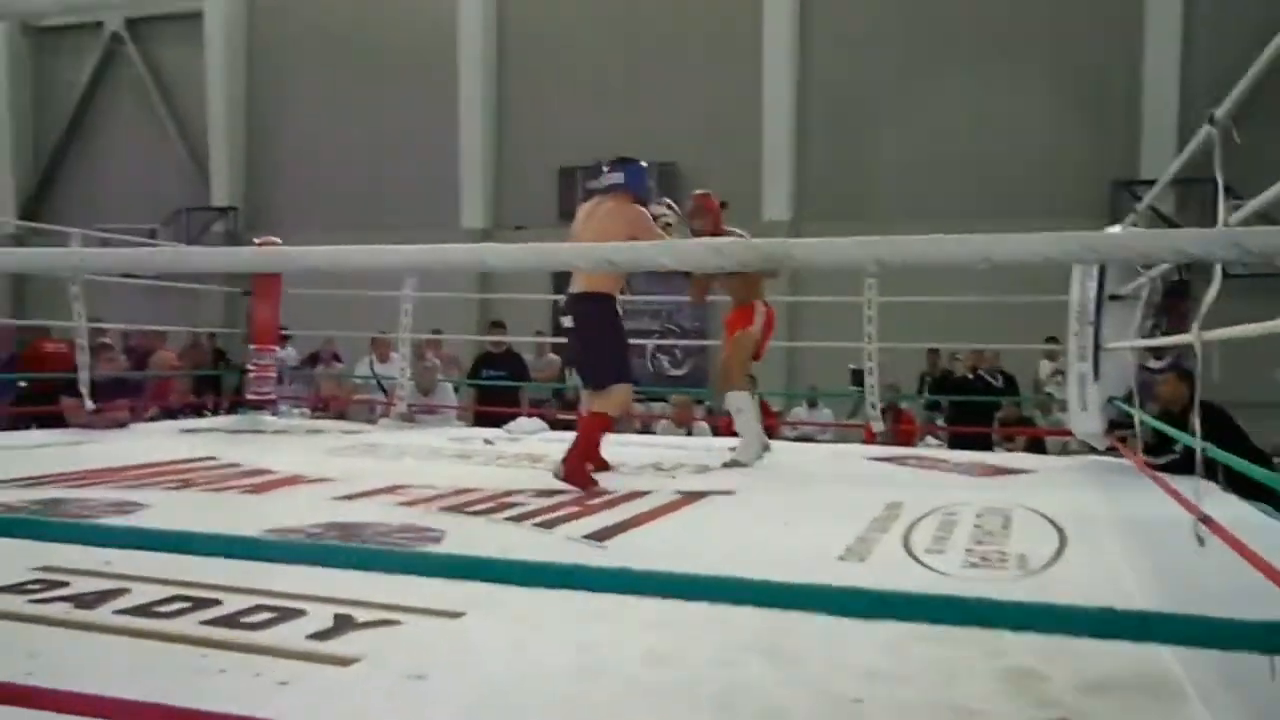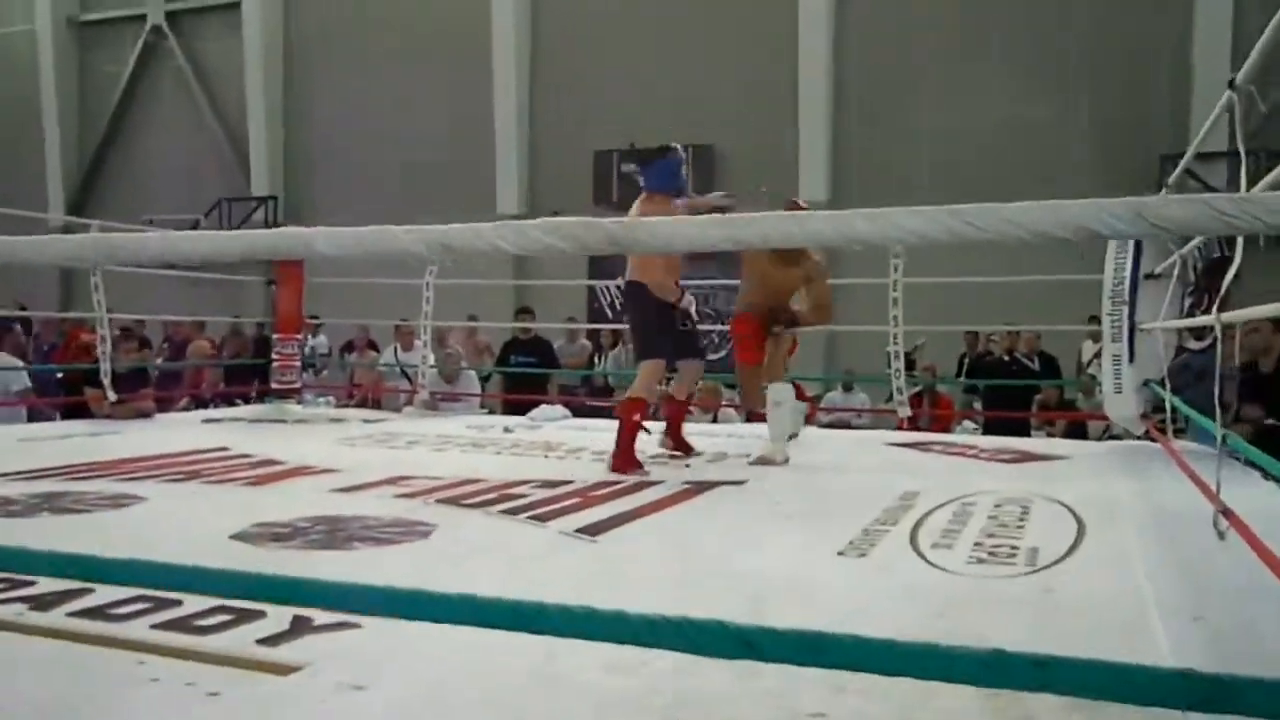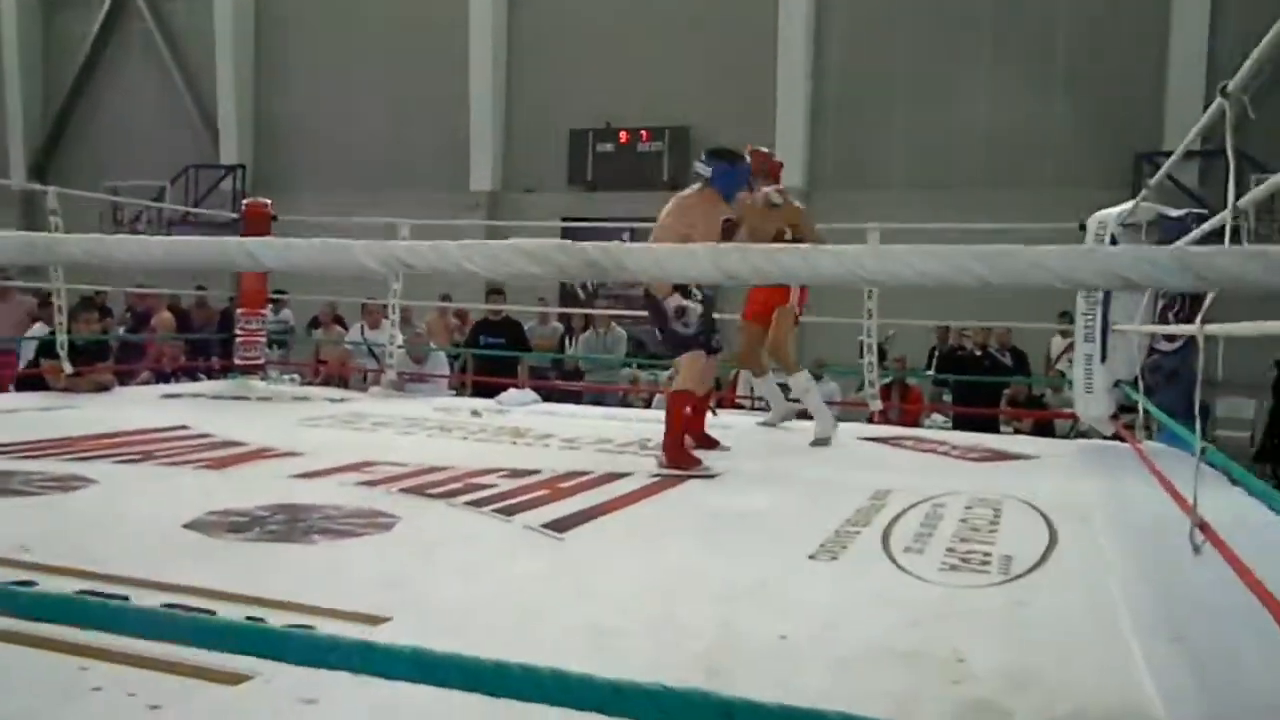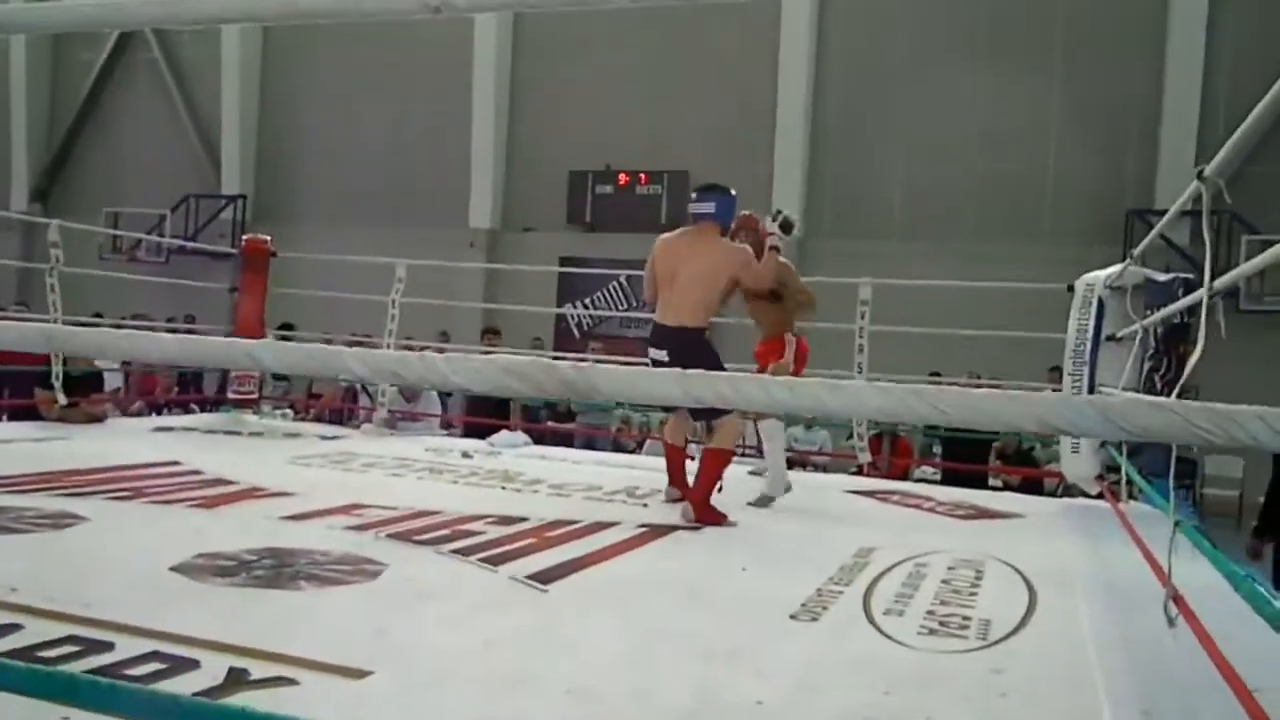
dt=0.5s
person 1, frame 1
left shoulder: (587, 210)
right shoulder: (634, 214)
right wrist: (661, 225)
left hip: (576, 304)
right hip: (597, 307)
left knee: (597, 385)
right knee: (619, 392)
left ankle: (589, 455)
right ankle: (574, 462)
person 1, frame 2
left shoulder: (668, 199)
right shoulder: (649, 218)
left elbow: (686, 205)
right elbow: (654, 278)
left wrist: (708, 202)
right wrist: (681, 302)
left hip: (672, 295)
right hip: (645, 296)
left knee: (691, 366)
right knee: (652, 370)
left ankle: (673, 433)
right ankle: (623, 451)
person 1, frame 3
left shoulder: (722, 206)
right shoulder: (682, 210)
right wrist: (671, 302)
left hip: (690, 291)
right hip: (666, 292)
left knee: (709, 363)
right knee: (692, 362)
left ankle: (693, 431)
right ankle: (673, 448)
person 1, frame 4
left shoulder: (664, 243)
right shoulder: (733, 254)
left elbow: (650, 294)
right elbow: (764, 284)
right wrist: (773, 244)
left hip: (660, 339)
right hip: (689, 344)
left knee: (679, 411)
right knee: (729, 423)
left ankle: (678, 483)
right ankle: (698, 503)
person 2, frame 1
left shoulder: (736, 240)
left elbow: (771, 269)
right elbow: (698, 296)
left hip: (755, 312)
right hip: (737, 315)
left knee: (728, 371)
right knee: (728, 378)
left ankle: (749, 446)
right ankle: (756, 438)
person 2, frame 2
left shoulder: (812, 266)
left elbow: (824, 314)
left wrist: (794, 318)
left hip: (780, 325)
right hip: (747, 322)
left knee: (773, 363)
right knee: (750, 401)
left ankle: (778, 448)
right ankle: (794, 411)
person 2, frame 3
left shoulder: (792, 210)
left wrist: (794, 242)
left hip: (786, 287)
right hip: (760, 287)
left knee: (779, 352)
right knee: (747, 356)
left ankle: (823, 418)
right ankle: (780, 407)
person 2, frame 4
left shoulder: (778, 266)
left elbow: (809, 302)
left wrist: (777, 296)
left hip: (788, 346)
right hip: (769, 346)
left ankle: (777, 480)
right ankle: (773, 460)
